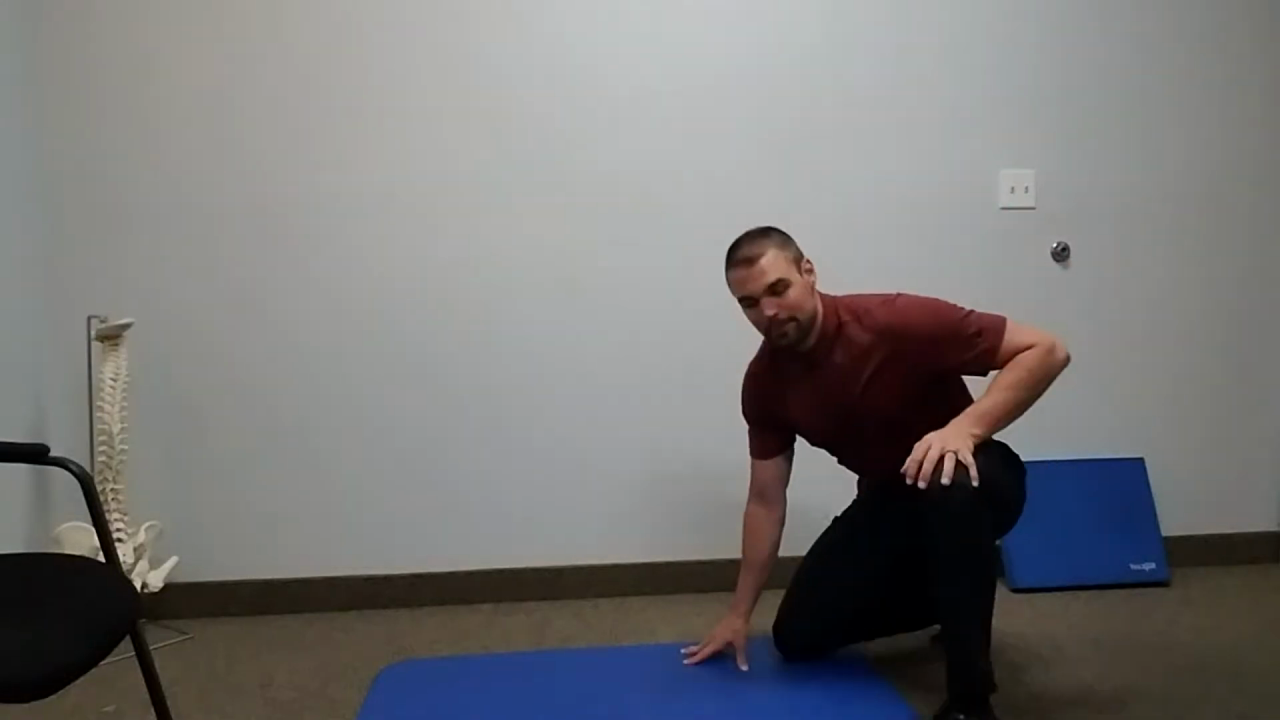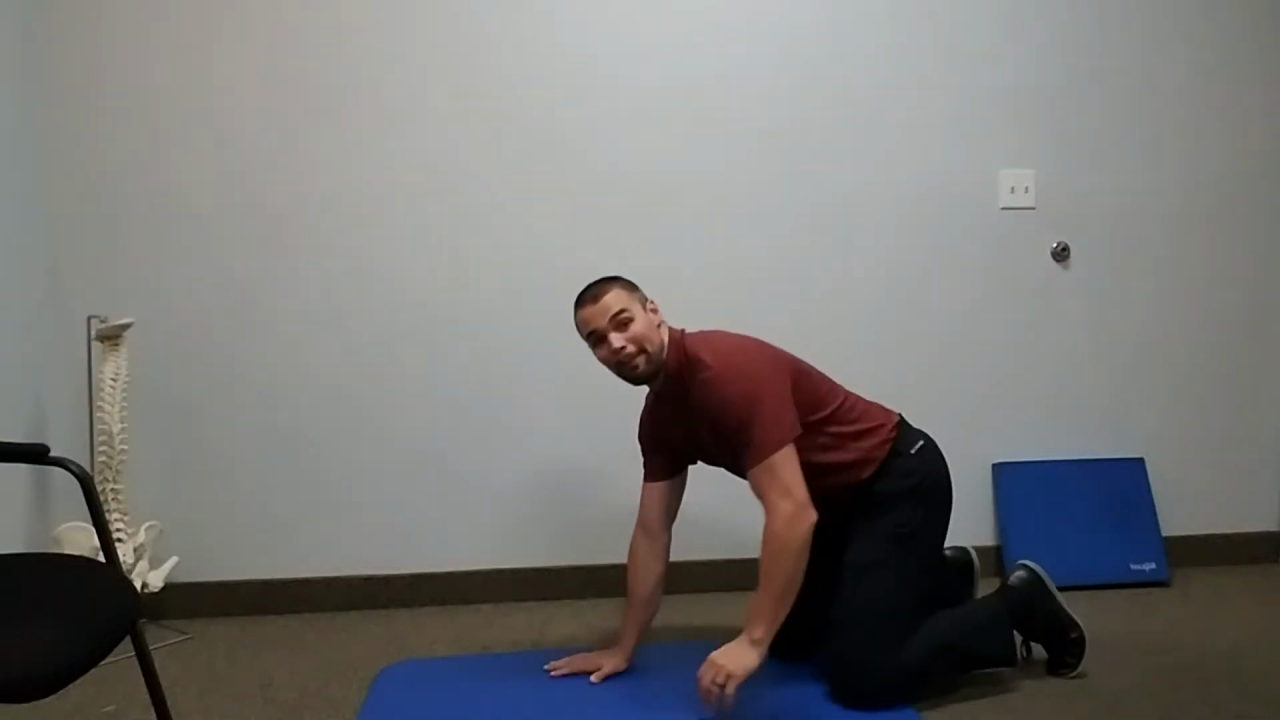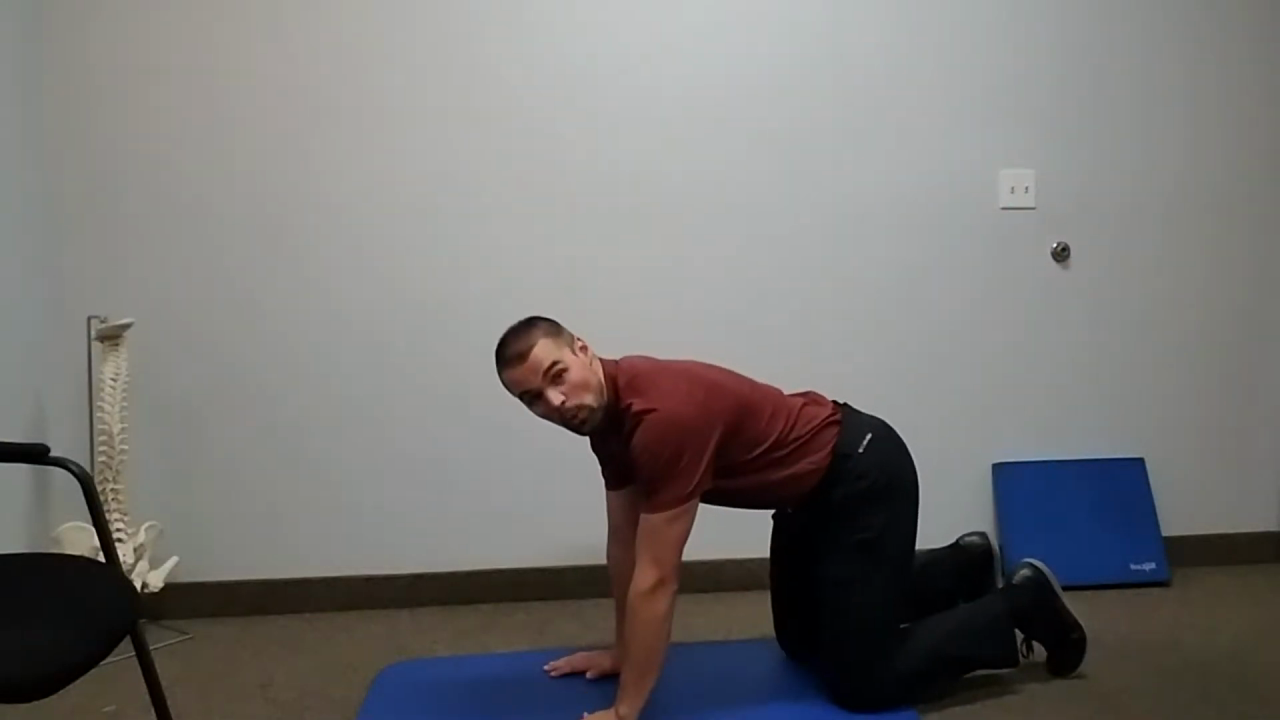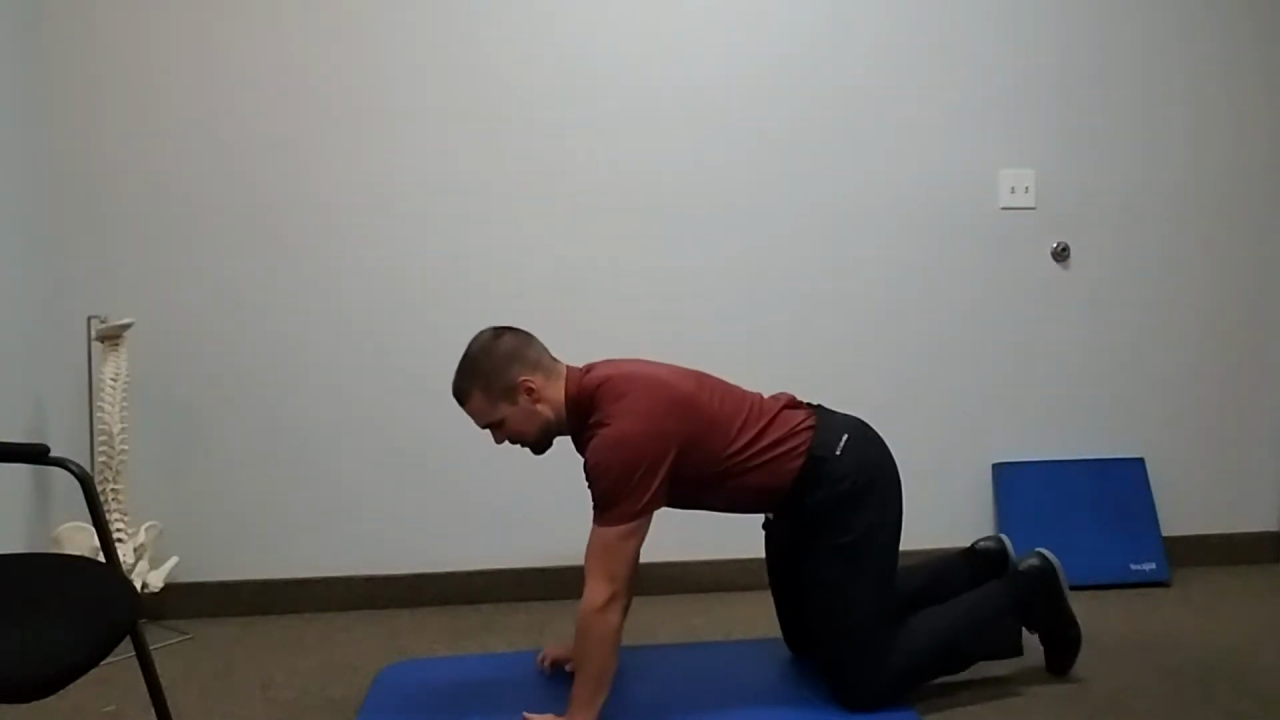
dt=1s
person 1, frame 1
left shoulder: (898, 322)
right shoulder: (764, 384)
left elbow: (1045, 350)
right elbow: (766, 499)
left wrist: (964, 428)
right wrist: (739, 614)
left hip: (965, 476)
right hip: (888, 497)
left knee: (950, 487)
right knee: (801, 633)
right ankle: (952, 594)
person 1, frame 2
left shoulder: (731, 374)
right shoulder: (660, 415)
left elbow: (794, 516)
right elbow: (651, 533)
left wrist: (751, 644)
right wrist: (623, 646)
left hip: (901, 481)
right hip: (839, 493)
left knee: (862, 676)
right knee: (790, 638)
left ankle: (1018, 605)
right ankle: (942, 577)
person 1, frame 3
left shoulder: (664, 417)
right shoulder: (607, 411)
left elbow: (656, 582)
right elbow: (624, 544)
right wrist: (621, 650)
left hip: (863, 475)
right hip: (811, 486)
right knee: (801, 642)
left ankle: (1020, 604)
right ankle: (962, 567)
person 1, frame 4
left shoulder: (624, 429)
right shoulder: (594, 394)
left elbow: (604, 593)
right elbow: (610, 544)
right wrist: (589, 644)
left hip: (843, 479)
right hip: (806, 480)
right knee: (811, 641)
left ankle: (1020, 594)
right ankle: (978, 569)
